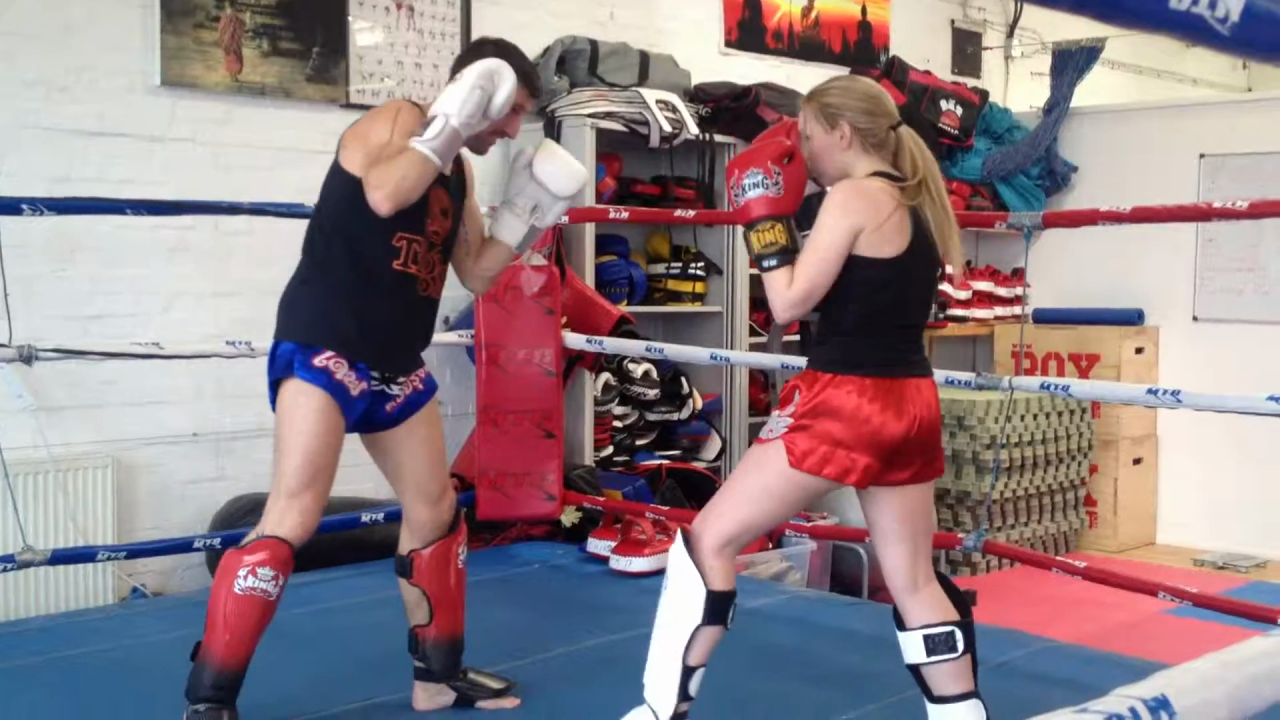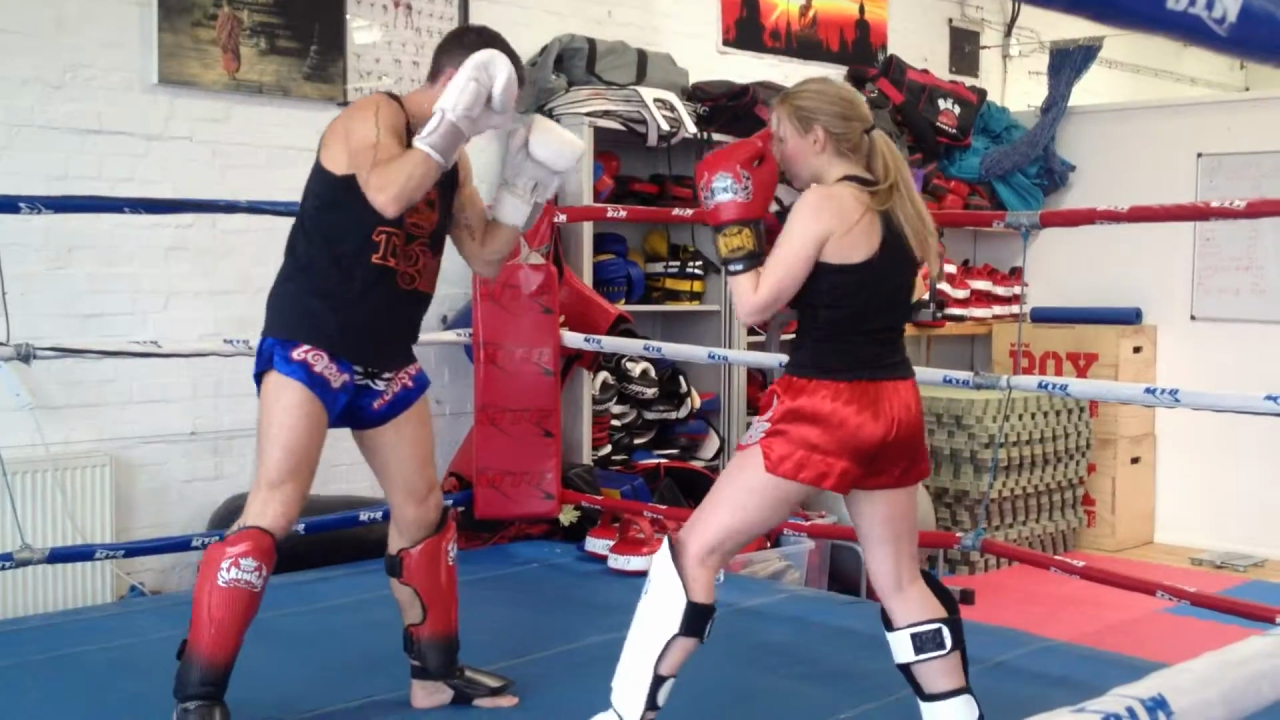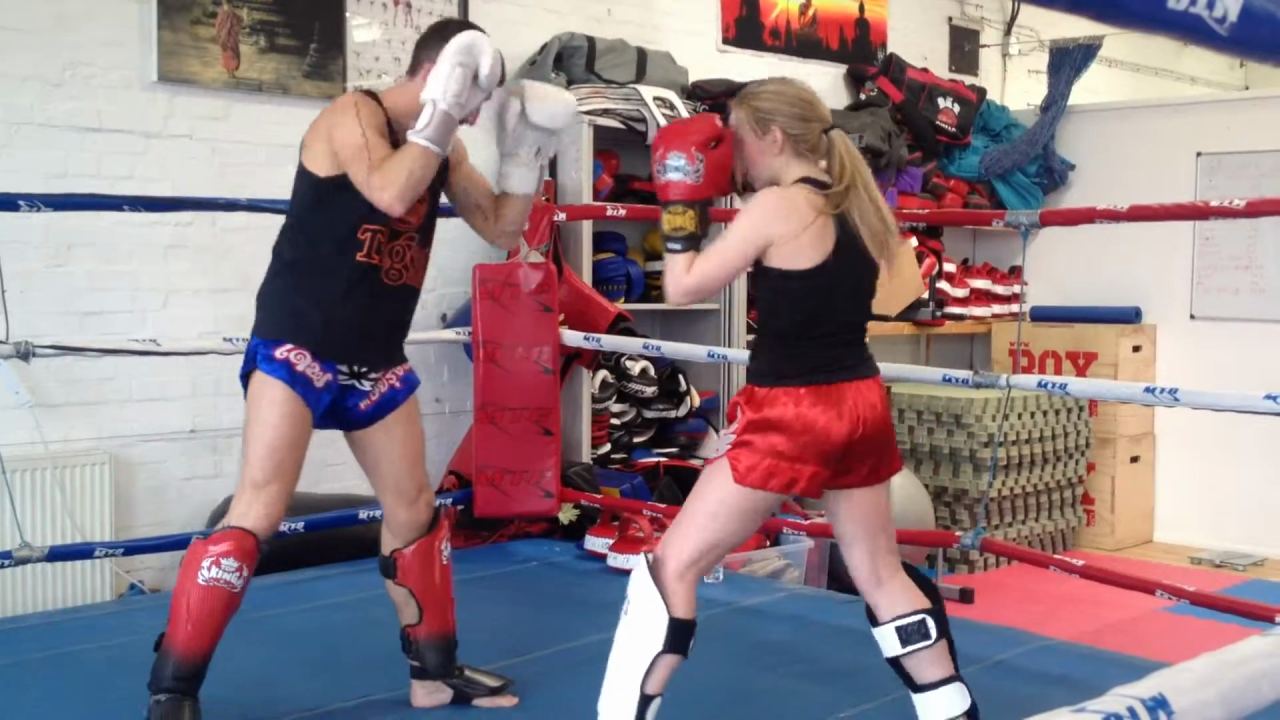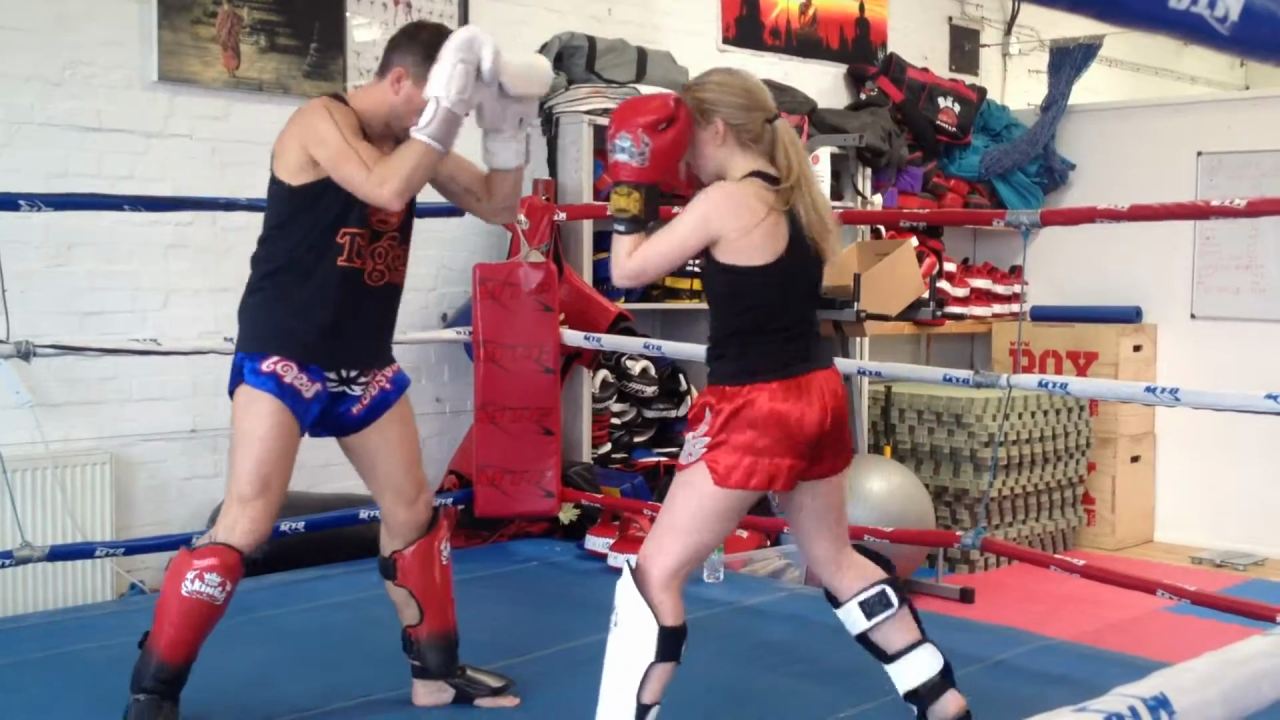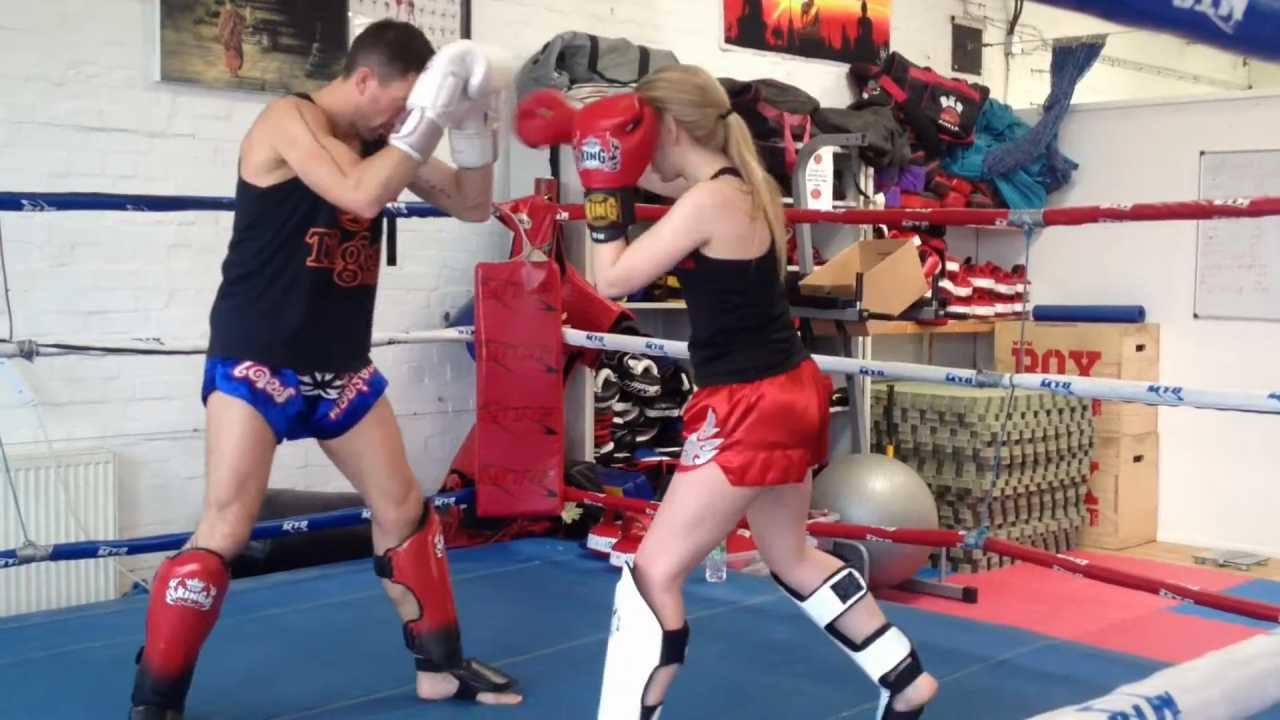
dt=0.1s
person 1, frame 1
left shoulder: (458, 170)
right shoulder: (393, 123)
left elbow: (475, 272)
right elbow: (383, 196)
left wrist: (527, 208)
right wrist: (451, 121)
left hip: (394, 361)
right hip: (322, 348)
left knee: (436, 511)
right knee: (292, 517)
person 1, frame 2
left shoulder: (448, 160)
right shoulder: (373, 115)
left elbow: (488, 256)
right elbow: (388, 196)
left wrist: (529, 184)
right wrist: (453, 123)
left hip: (387, 359)
right hip: (310, 345)
left knee: (422, 511)
right knee: (272, 513)
person 1, frame 3
left shoulder: (440, 150)
right shoulder: (353, 115)
left elbow: (501, 230)
right elbow: (390, 194)
left wrist: (528, 152)
right wrist: (442, 111)
left hip: (376, 359)
right hip: (297, 345)
left knee: (414, 512)
right knee: (257, 513)
person 1, frame 4
left shoulder: (408, 135)
right shoulder: (324, 119)
left elbow: (496, 208)
right elbow: (386, 190)
left wrist: (508, 121)
right wrist: (447, 107)
left hip: (364, 362)
right hip: (282, 356)
left knee: (415, 513)
right knee: (244, 527)
person 1, frame 5
left shoulder: (385, 137)
right shoulder: (289, 119)
left elbow: (472, 205)
right elbow: (359, 194)
left wrist: (473, 121)
right wrist: (429, 117)
left hip: (342, 364)
right hip: (257, 358)
left knee: (404, 512)
right knee: (224, 531)
person 2, frame 1
left shoulder: (852, 198)
right shoulder: (922, 203)
left elbow: (788, 305)
left wrist: (766, 218)
right wrist: (793, 216)
left hip: (844, 401)
right hip: (910, 402)
left knee: (709, 540)
right knee: (913, 577)
person 2, frame 2
left shoulder: (819, 207)
right shoulder: (900, 206)
left elbow: (753, 305)
left wrist: (736, 217)
left hip: (820, 409)
right hip: (891, 405)
left knee: (694, 551)
right knee: (899, 578)
person 2, frame 3
left shoulder: (771, 207)
right shoulder: (857, 204)
left elbow: (682, 290)
left wrist: (681, 199)
left hip: (787, 414)
right hip: (858, 403)
left knee: (675, 564)
right knee: (880, 572)
person 2, frame 4
left shoulder: (724, 203)
right shoulder: (800, 196)
left elbow: (628, 272)
left wrist: (633, 177)
left hip: (752, 411)
right hip: (811, 397)
left knee: (655, 571)
right knee: (832, 557)
person 2, frame 5
left shoulder: (710, 202)
right shoulder: (745, 187)
left elbow: (612, 280)
right elbow: (671, 185)
left wrist: (603, 182)
left hip: (748, 407)
right hip: (790, 391)
left knee: (655, 573)
right knee: (790, 554)
